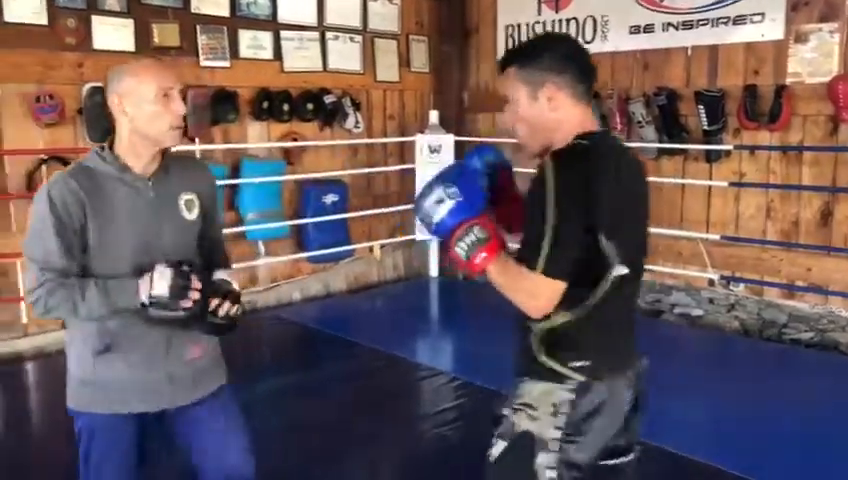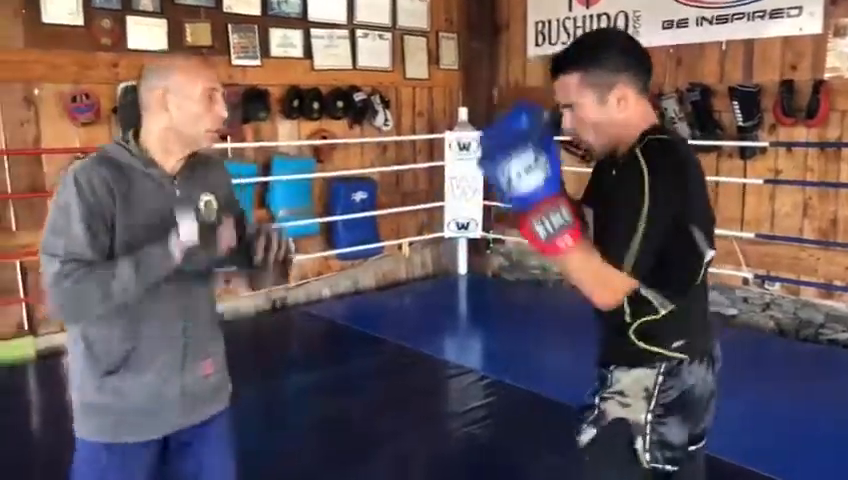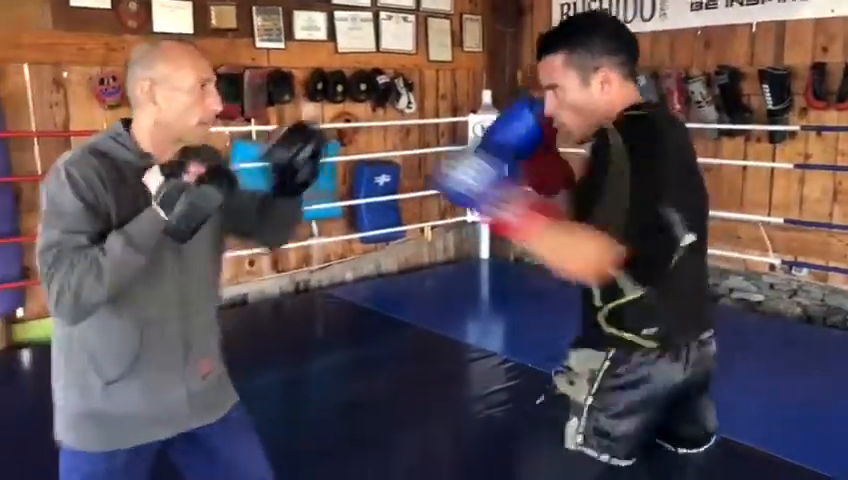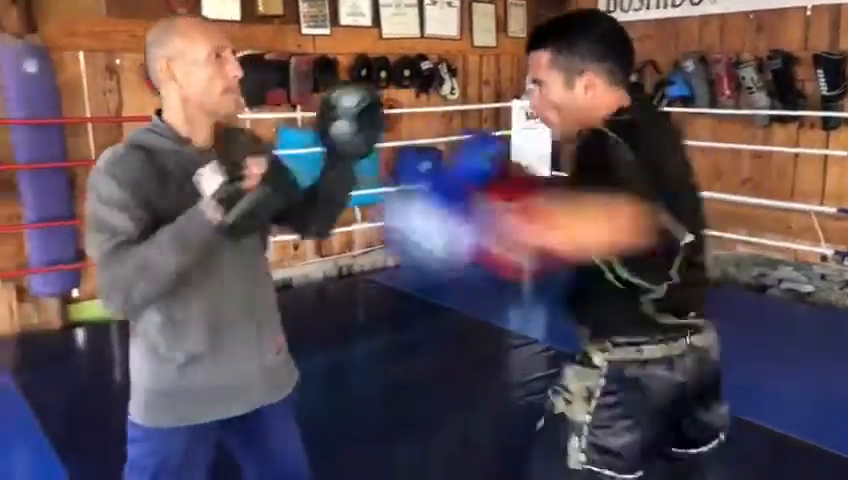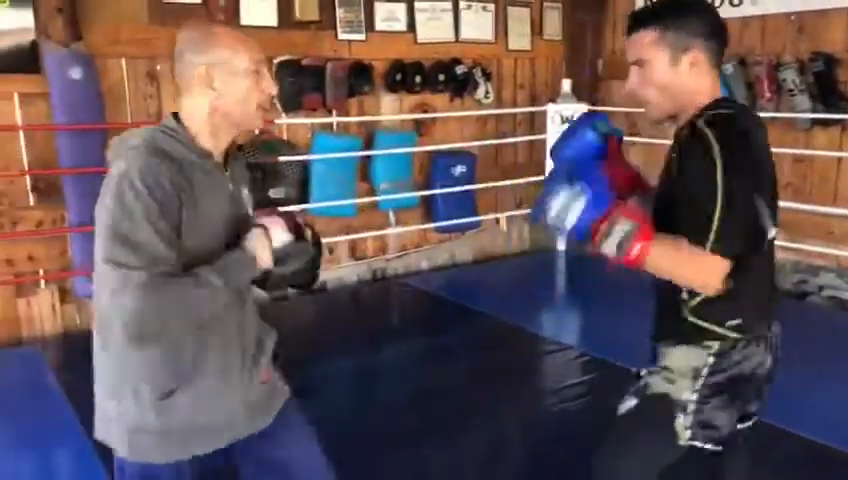
dt=0.4s
person 1, frame 1
left shoulder: (565, 172)
right shoulder: (620, 162)
left elbow: (538, 296)
left wrist: (471, 236)
left hip: (568, 386)
right hip: (616, 373)
person 1, frame 2
left shoulder: (651, 169)
right shoulder: (634, 157)
left elbow: (606, 287)
right elbow: (592, 231)
left wrist: (540, 206)
right wrist: (542, 190)
left hip: (653, 370)
right hip: (682, 359)
person 1, frame 3
left shoulder: (632, 146)
right shoulder: (647, 133)
left elbow: (589, 257)
right elbow: (592, 222)
left wrist: (506, 202)
left hip: (627, 356)
person 1, frame 4
left shoulder: (611, 141)
right shoulder: (635, 130)
left elbow: (625, 223)
left wrist: (503, 222)
left hip: (628, 359)
right hip: (684, 341)
person 1, frame 5
left shoulder: (714, 143)
right shoulder: (732, 130)
left elbow: (705, 271)
right elbow: (670, 218)
left wrist: (612, 228)
right wrist: (614, 172)
left hip: (707, 350)
right hip: (736, 341)
person 2, frame 1
left shoulder: (196, 178)
right shoulder: (67, 193)
right elbow: (44, 292)
left wrist: (221, 285)
right wrist: (139, 290)
left hip: (193, 369)
right hip: (108, 381)
person 2, frame 2
left shoulder: (209, 176)
right shoulder: (91, 181)
left elbow: (232, 247)
right elbow: (66, 295)
left wrist: (261, 253)
right wrist: (172, 251)
left hip: (200, 389)
right hip: (119, 398)
person 2, frame 3
left shoulder: (197, 167)
right shoulder: (81, 173)
left elbow: (268, 230)
right elbow: (68, 294)
left wrist: (291, 184)
right wrist: (160, 215)
left hip: (200, 389)
right hip: (109, 406)
person 2, frame 4
left shoulder: (241, 149)
right shoulder: (125, 168)
left elbow: (309, 219)
right elbow: (121, 289)
left wrist: (344, 157)
right wrist: (207, 211)
left hip: (262, 369)
right hip: (179, 387)
person 2, frame 5
left shoulder: (219, 167)
right shoulder: (141, 176)
right elbow: (138, 317)
left wrist: (276, 247)
right wrist: (250, 258)
left hip: (244, 391)
right hip: (165, 415)
